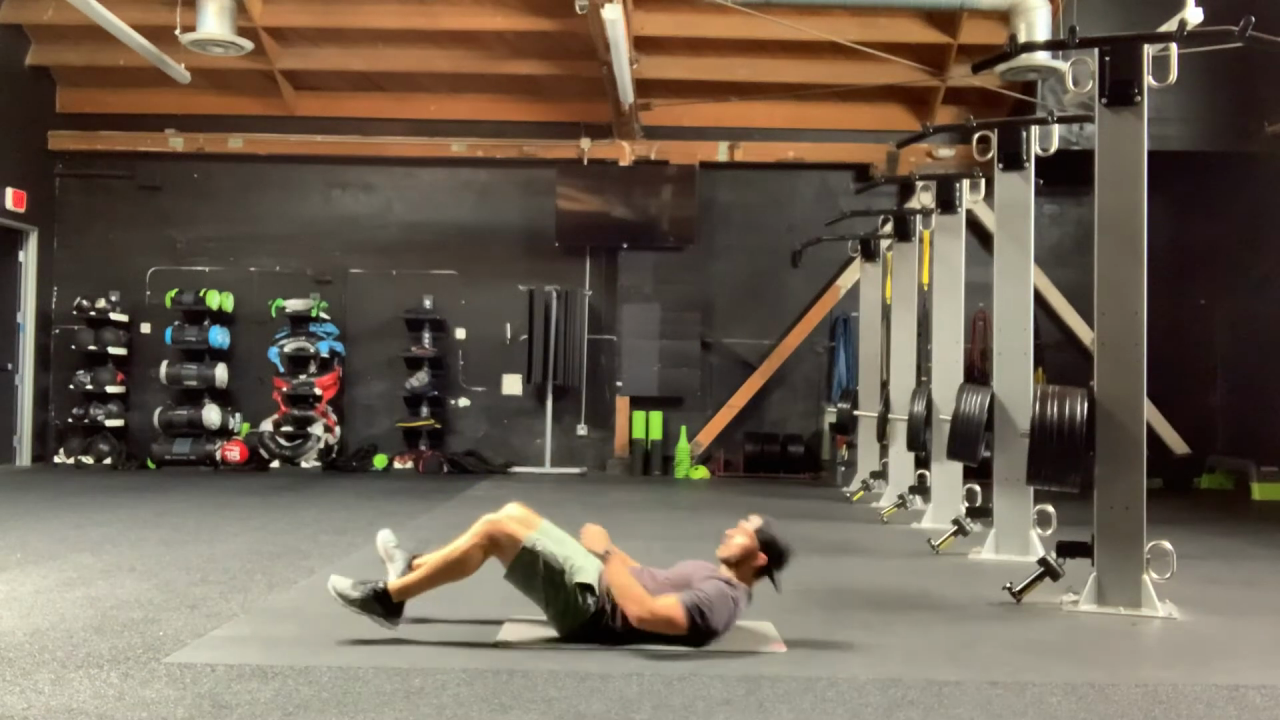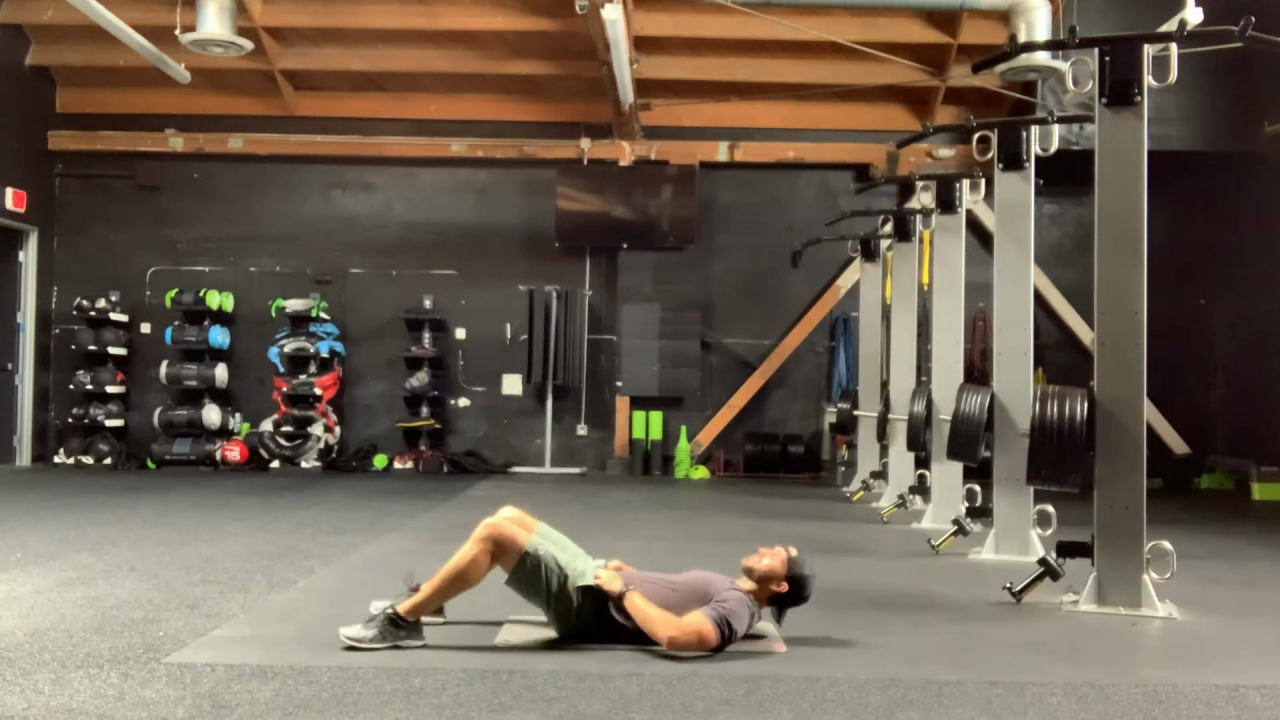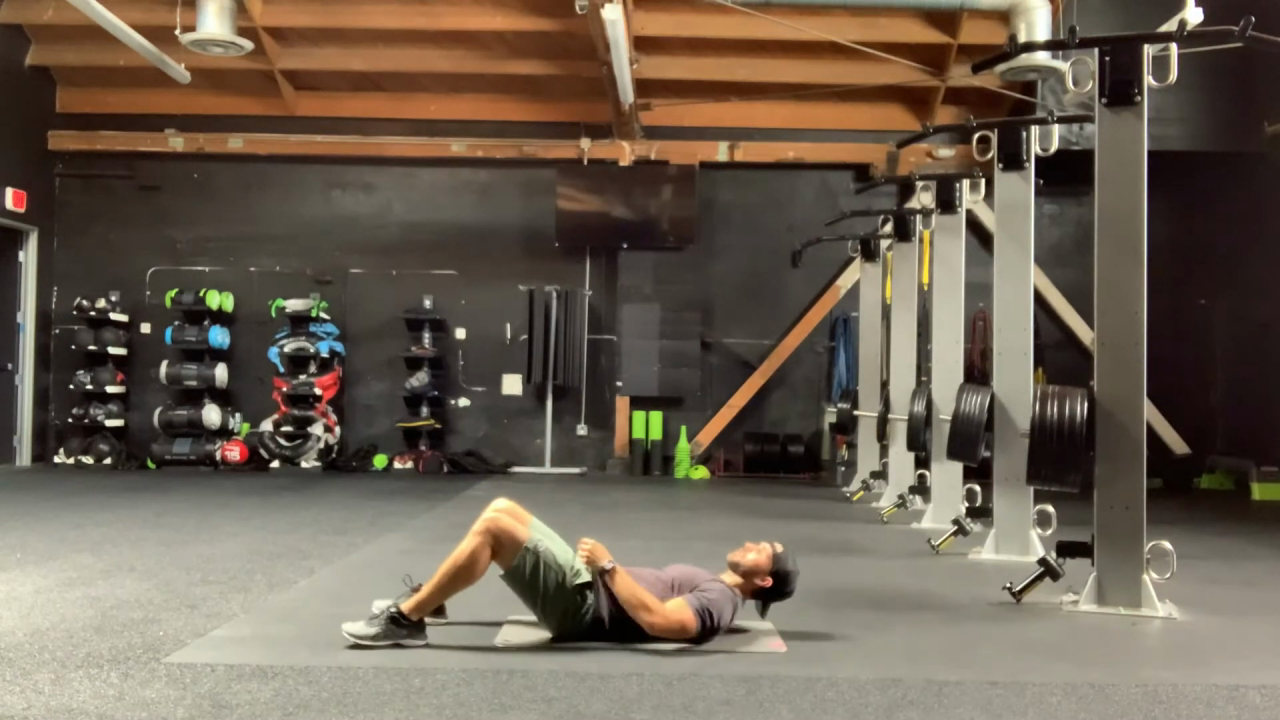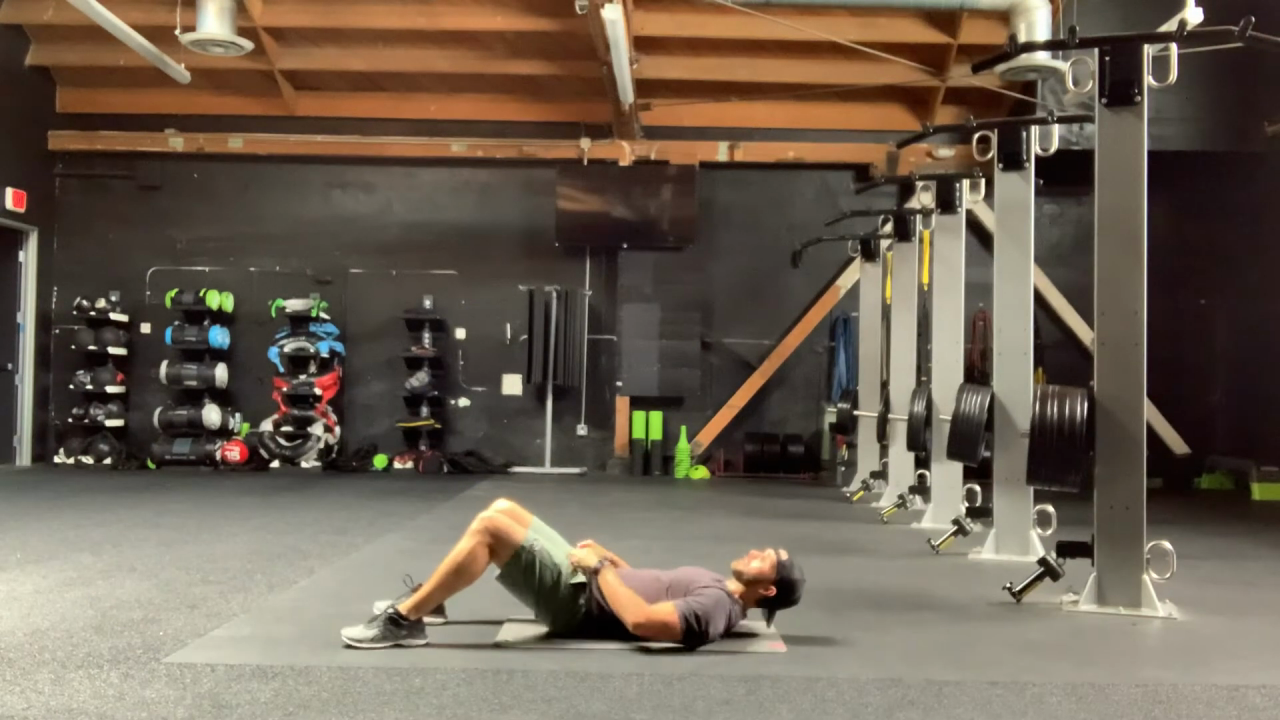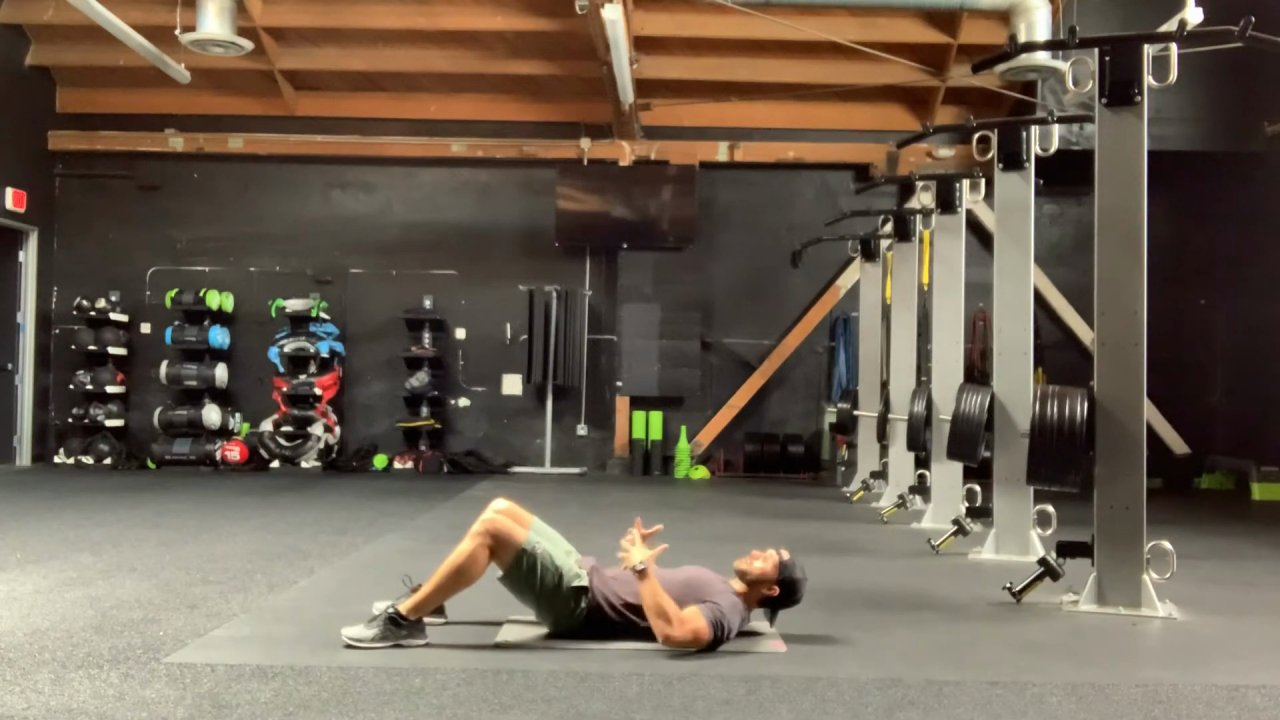
dt=0.4s
person 1, frame 1
left shoulder: (719, 600)
right shoulder: (720, 576)
left elbow: (643, 614)
left wrist: (605, 551)
right wrist: (612, 558)
left hip: (587, 606)
right hip: (595, 579)
left knee: (491, 530)
right knee: (513, 512)
left ankle: (388, 599)
right ankle: (413, 568)
person 1, frame 2
left shoulder: (736, 609)
right shoulder: (730, 590)
left elbow: (675, 635)
left wrist: (624, 591)
right wrist: (627, 573)
left hip: (587, 606)
right hip: (593, 577)
left knee: (491, 532)
right knee: (508, 516)
left ankle: (401, 621)
right ankle: (426, 600)
person 1, frame 3
left shoulder: (719, 601)
right shoulder: (708, 581)
left elbow: (658, 620)
left wrist: (608, 566)
right wrist: (601, 563)
left hip: (580, 605)
right hip: (584, 580)
left knee: (490, 528)
right knee: (501, 508)
left ankle: (405, 620)
right ankle: (428, 600)
person 1, frame 4
left shoulder: (716, 608)
right shoulder: (717, 588)
left elbow: (640, 619)
left wrist: (597, 567)
right wrist: (608, 557)
left hip: (578, 602)
right hip: (585, 582)
left knee: (487, 526)
right knee: (501, 509)
left ankle: (403, 620)
right ankle: (427, 600)
person 1, frame 5
left shoulder: (727, 611)
right shoulder: (721, 588)
left elbow: (673, 631)
left wrist: (640, 567)
right wrist: (640, 552)
left hip: (578, 603)
right hip: (585, 575)
left knee: (489, 529)
right knee: (500, 508)
left ankle: (403, 620)
right ankle: (426, 599)
